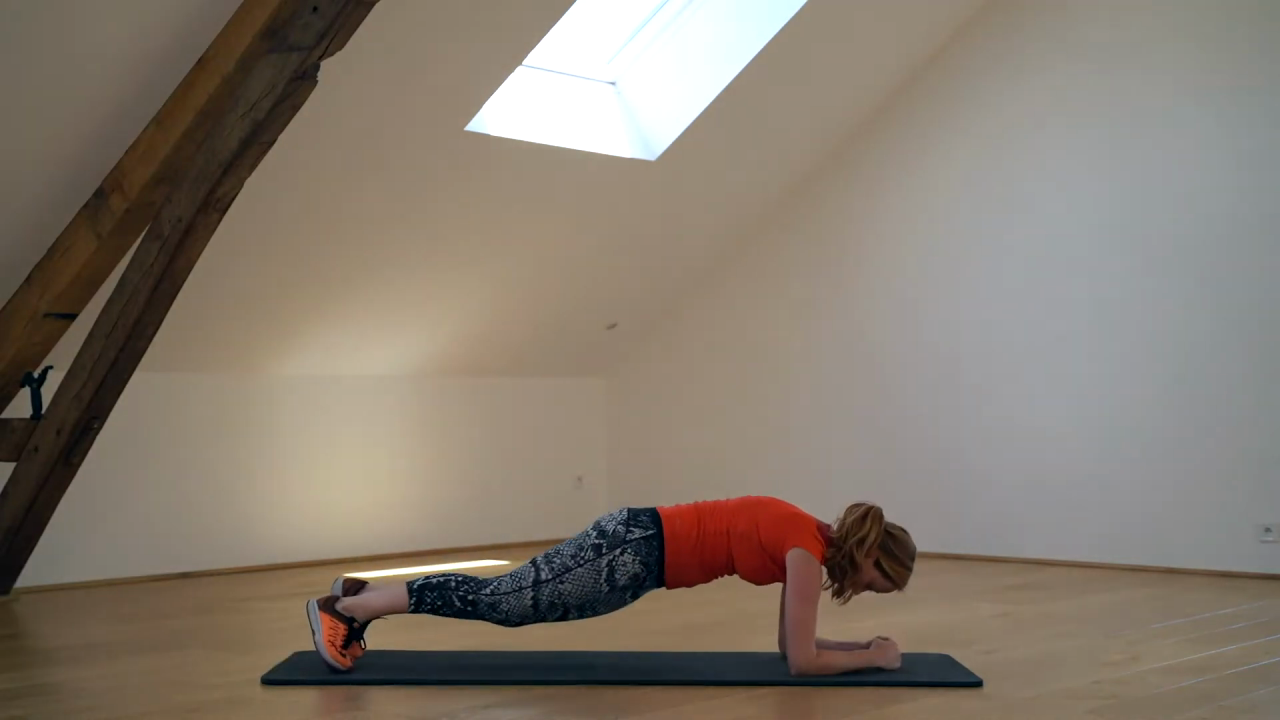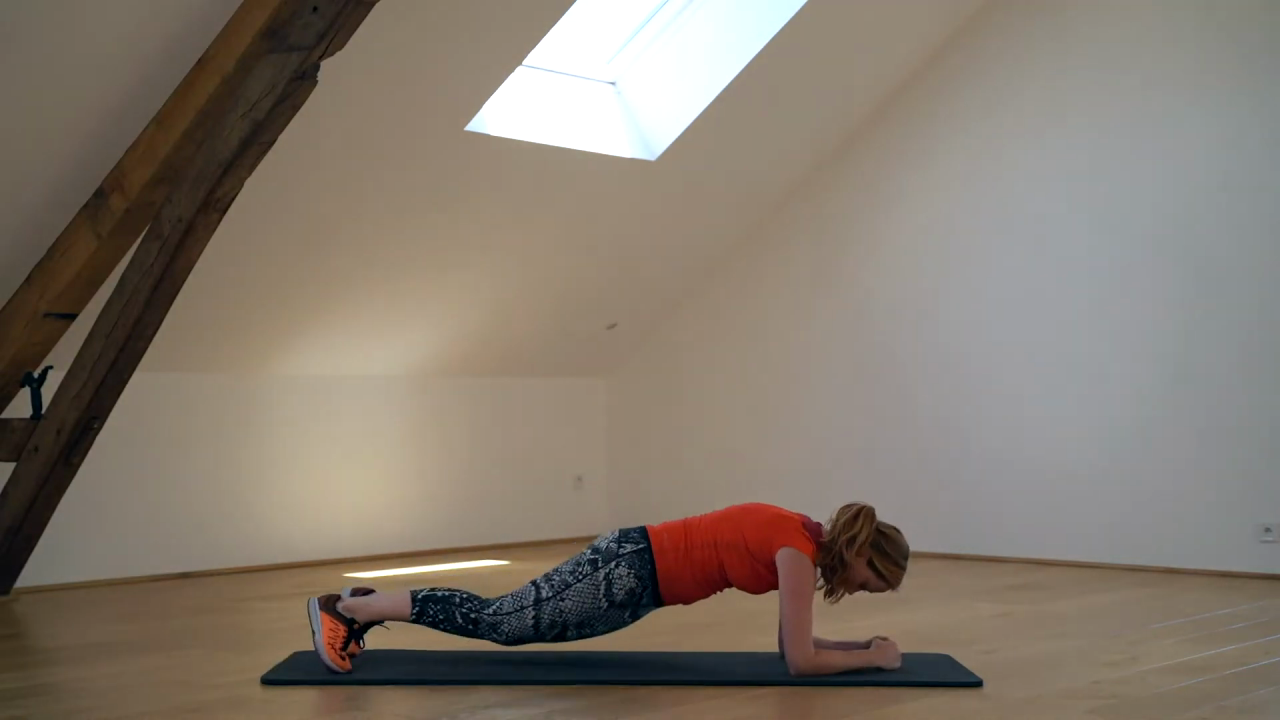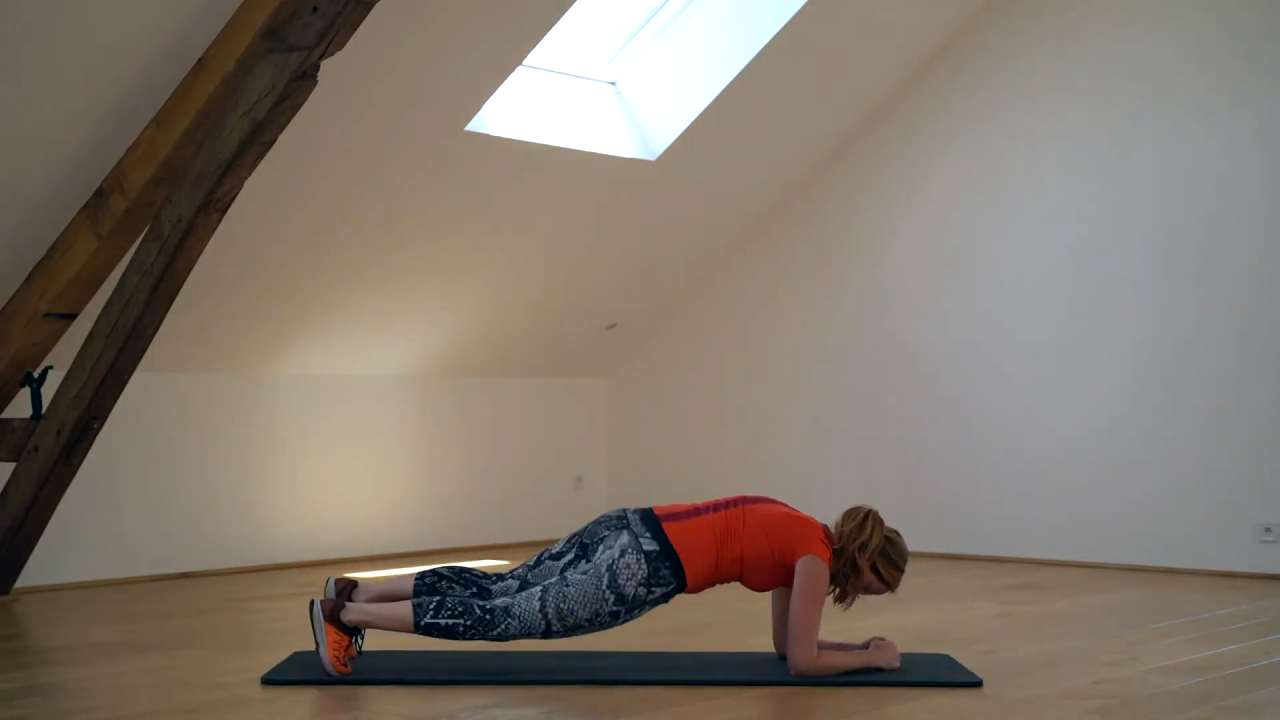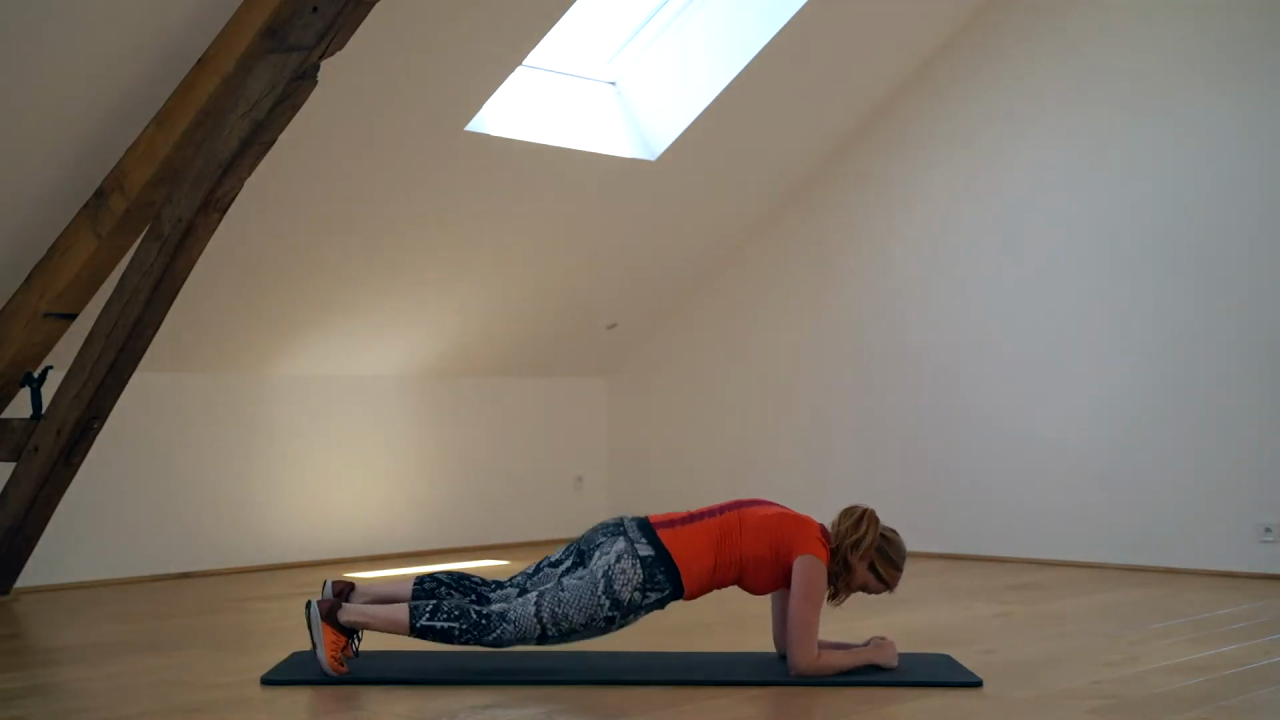
dt=0.4s
person 1, frame 1
left shoulder: (808, 542)
right shoulder: (808, 550)
left elbow: (791, 642)
right elbow: (803, 661)
left wrist: (862, 644)
right wrist: (872, 656)
left hip: (643, 550)
right hip: (636, 545)
left knee: (509, 600)
right knee: (500, 598)
left ankle: (363, 594)
right ankle: (344, 605)
person 1, frame 2
left shoulder: (809, 542)
right shoulder: (799, 551)
left elbow: (792, 642)
right elbow: (801, 660)
left wrist: (861, 644)
right wrist: (873, 658)
left hip: (641, 584)
right hip: (629, 570)
left knee: (508, 620)
right knee: (498, 620)
left ankle: (366, 600)
right ankle: (343, 609)
person 1, frame 3
left shoulder: (798, 537)
right shoulder: (816, 556)
left elbow: (785, 642)
right elbow: (803, 661)
left wrist: (858, 642)
right wrist: (872, 656)
left hip: (625, 530)
right hip: (639, 573)
left knee: (498, 590)
right knee: (500, 618)
left ankle: (357, 592)
right ankle: (343, 614)
person 1, frame 4
left shoulder: (792, 533)
right shoulder: (814, 555)
left elbow: (785, 643)
right elbow: (804, 663)
left wrist: (858, 645)
right wrist: (871, 654)
left hip: (624, 538)
right hip: (636, 577)
left knee: (496, 595)
right knee: (496, 621)
left ankle: (355, 592)
right ankle: (341, 614)
